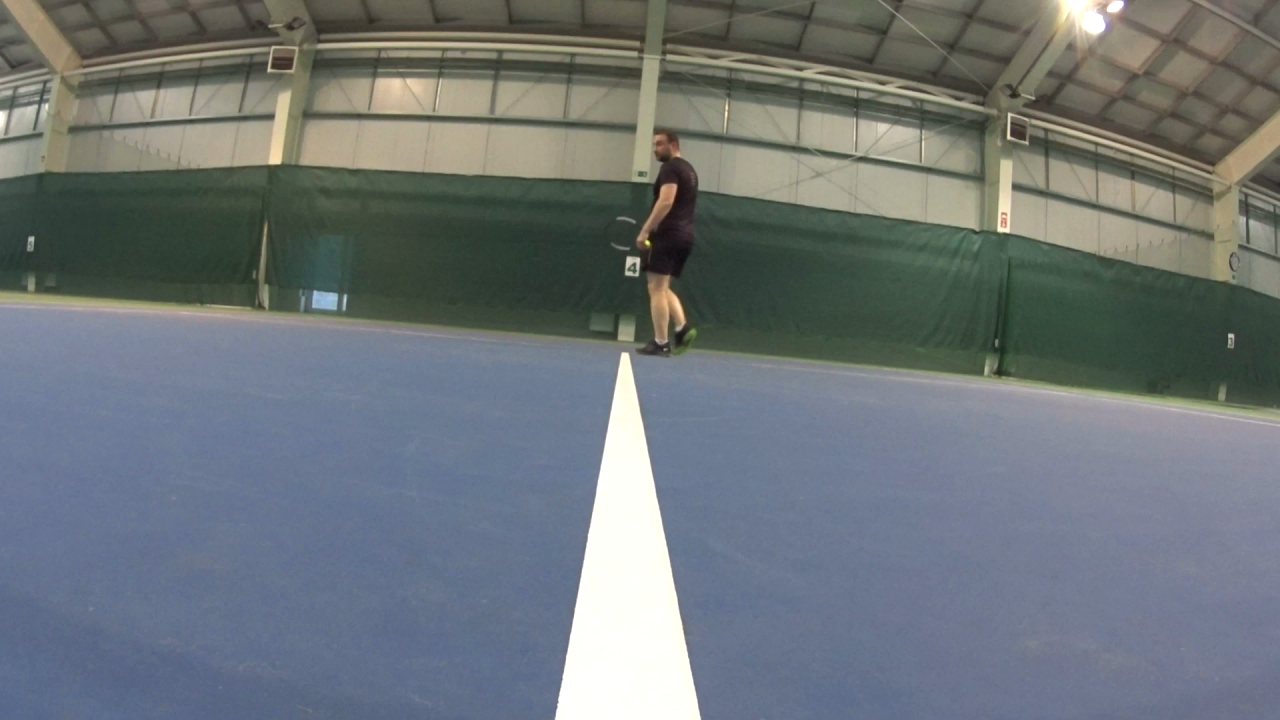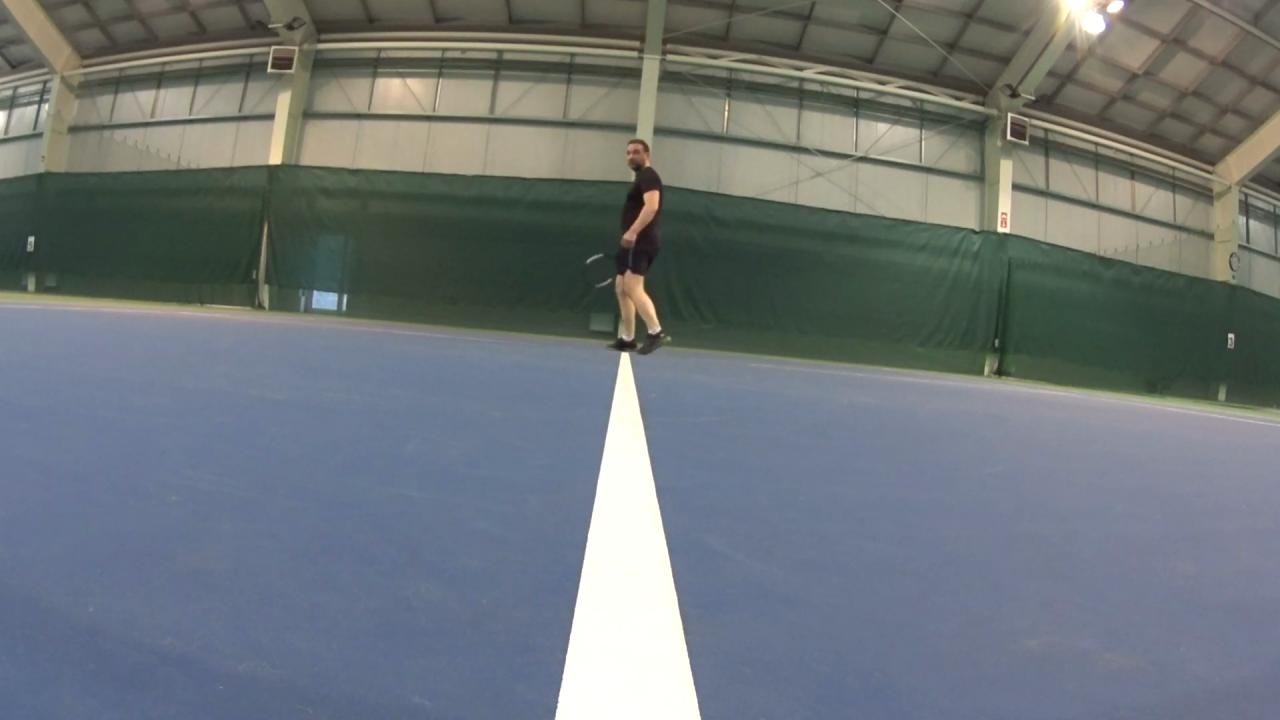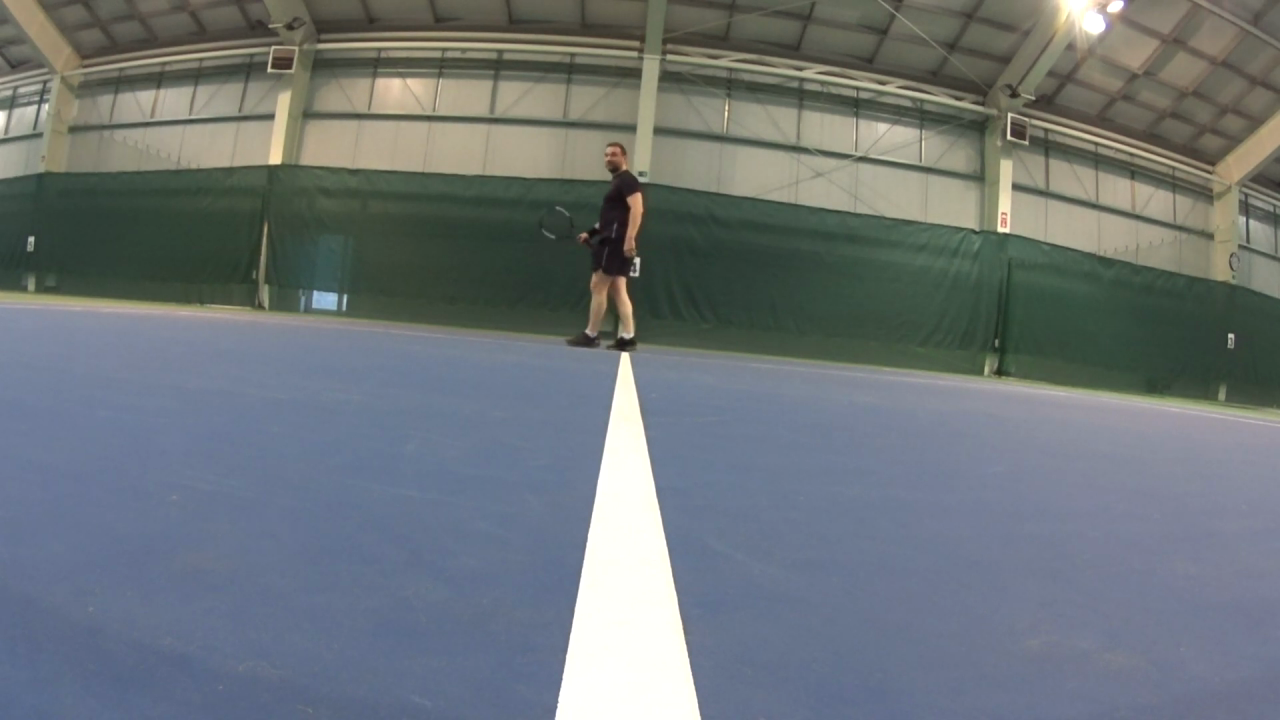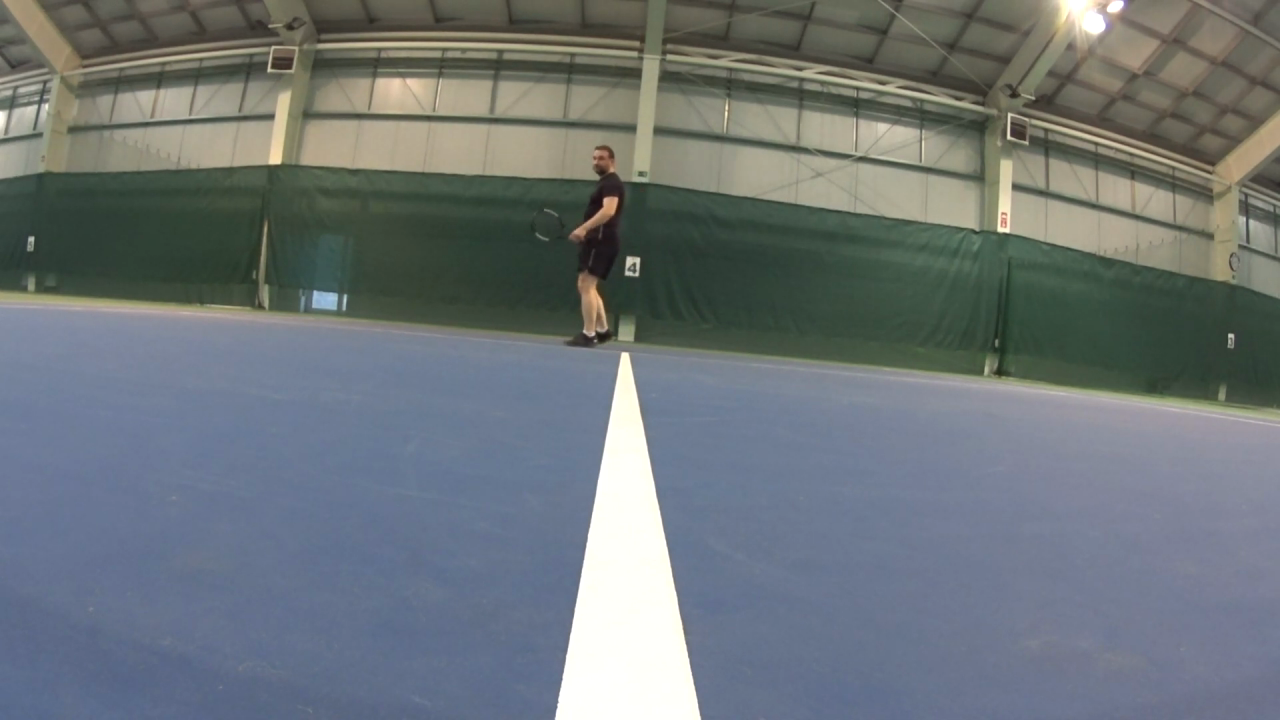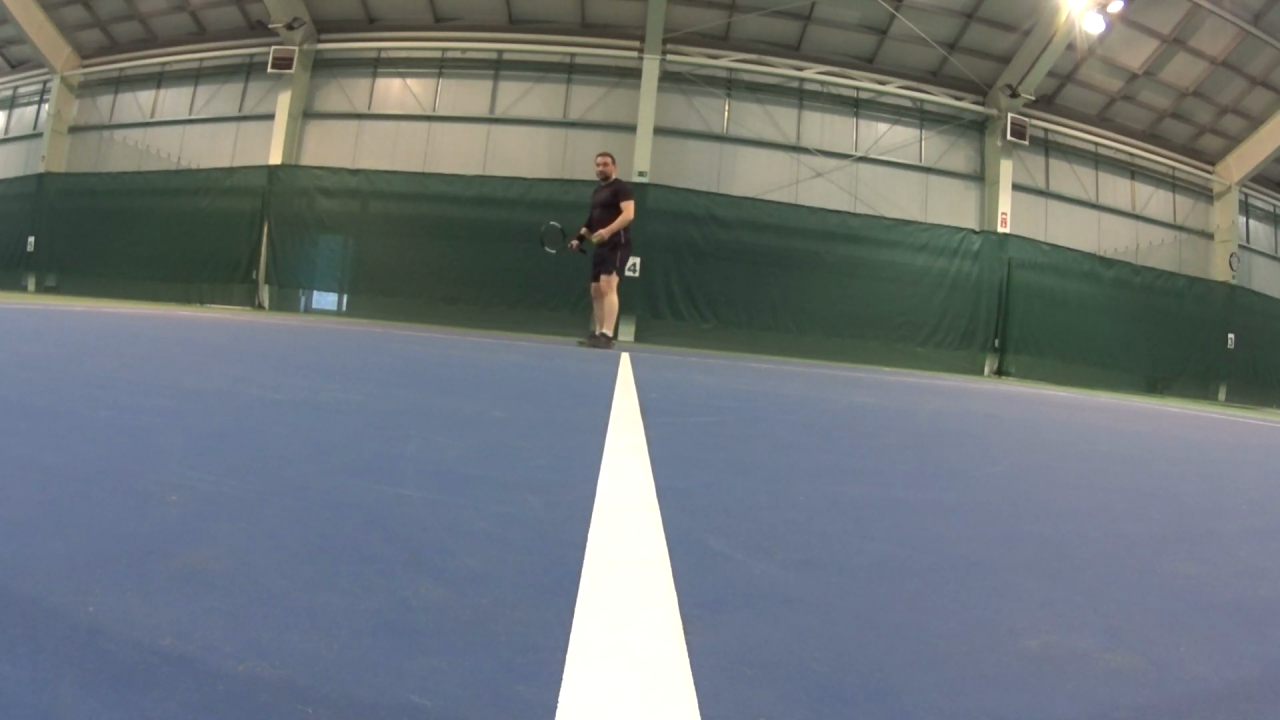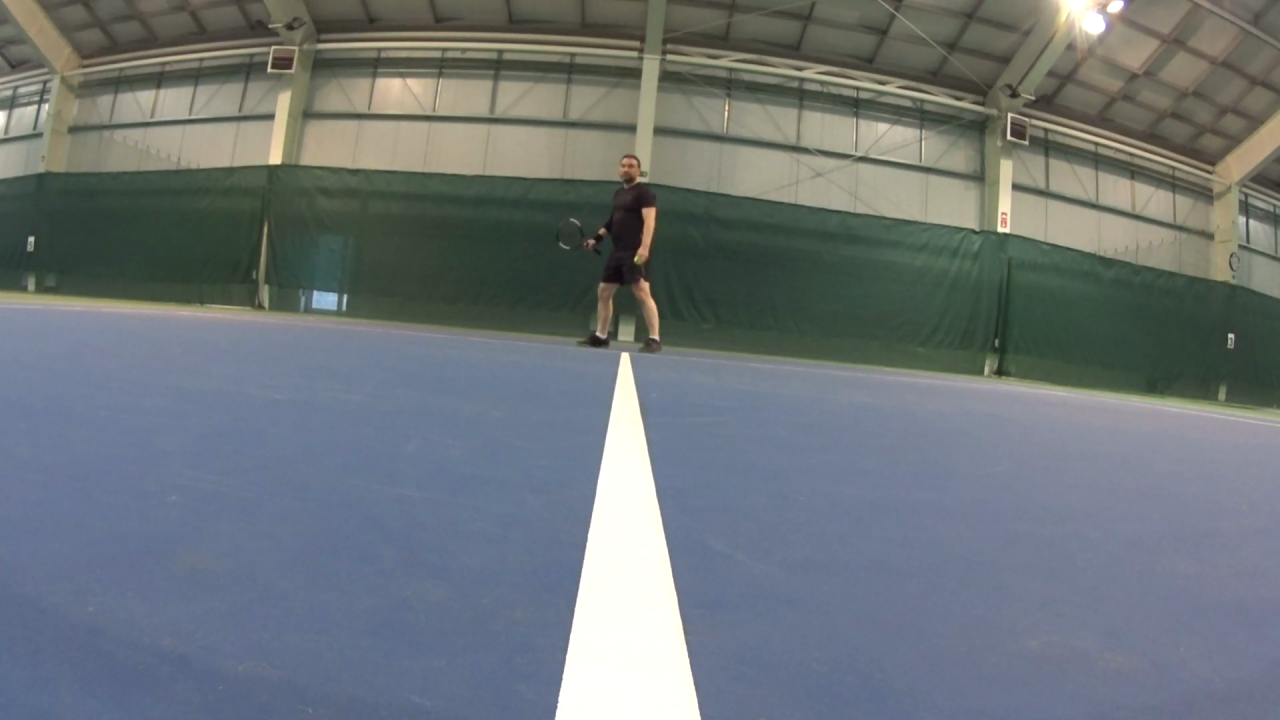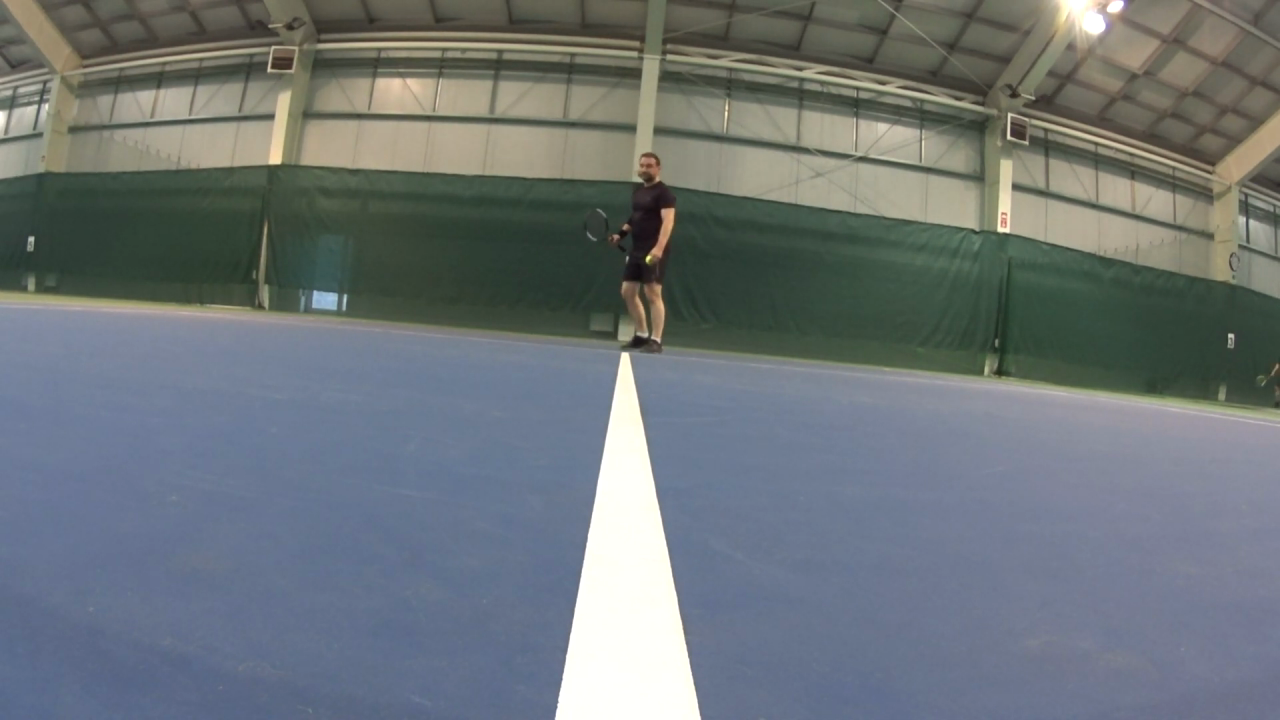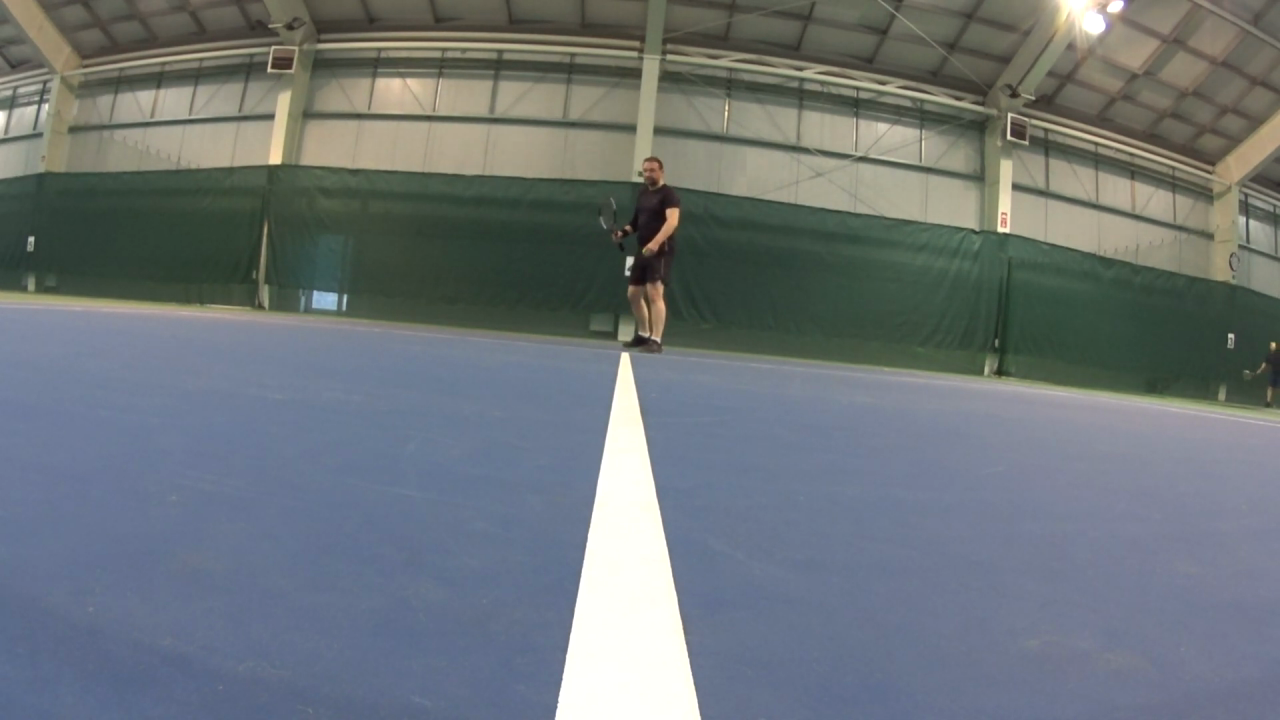
dt=0.4s
person 1, frame 1
left shoulder: (670, 168)
right shoulder: (688, 169)
left elbow: (666, 201)
left wrist: (645, 230)
left hip: (666, 234)
right hip: (685, 235)
left knee: (656, 289)
right knee: (664, 288)
left ankle: (661, 343)
right ankle: (682, 329)
person 1, frame 2
left shoulder: (648, 176)
right shoulder: (642, 179)
left elbow: (651, 206)
left wrist: (633, 232)
left hip: (639, 242)
right hip: (641, 242)
left knee: (634, 288)
right knee: (624, 289)
left ankle: (655, 333)
right ankle: (626, 339)
person 1, frame 3
left shoulder: (627, 179)
right shoulder: (618, 181)
left elbow: (637, 209)
left wrist: (630, 238)
right wrist: (591, 233)
left hip: (615, 241)
right hip: (613, 241)
left knee: (598, 286)
right knee: (619, 291)
left ankle: (591, 335)
right ankle: (627, 337)
person 1, frame 4
left shoulder: (612, 182)
right shoulder: (604, 183)
left elbow: (608, 211)
left wrist: (584, 228)
right wrist: (583, 231)
left hip: (601, 241)
right hip: (598, 241)
left knee: (585, 285)
right knee: (589, 287)
left ankle: (588, 335)
right ankle: (603, 330)
person 1, frame 5
left shoulder: (621, 188)
right shoulder: (597, 192)
left elbow: (628, 213)
left wrist: (608, 230)
right wrist: (579, 238)
left hip: (616, 244)
right hip: (601, 247)
left knee: (609, 287)
right knee: (596, 291)
left ankle: (607, 334)
right ankle: (600, 335)
person 1, frame 6
left shoulder: (644, 193)
right shoulder: (618, 193)
left elbow: (649, 221)
left wrist: (644, 247)
right wrist: (596, 238)
left hip: (636, 252)
right hip: (617, 252)
left knee: (642, 294)
right knee: (604, 292)
left ankle: (654, 340)
right ankle: (600, 336)
person 1, frame 7
left shoulder: (664, 193)
right shoulder: (638, 191)
left elbow: (668, 222)
left wrist: (659, 248)
right wrist: (620, 234)
left hip: (654, 252)
right hip: (637, 250)
left knee: (653, 294)
right knee: (628, 292)
left ankle: (655, 341)
right ankle: (642, 335)
person 1, frame 8
left shoulder: (668, 194)
right shoulder: (642, 195)
left elbow: (672, 221)
left wrist: (656, 242)
right wrist: (623, 232)
left hip: (660, 252)
right hip: (643, 252)
left knee: (654, 294)
right knee: (633, 294)
left ankle: (656, 341)
right ankle: (642, 335)
